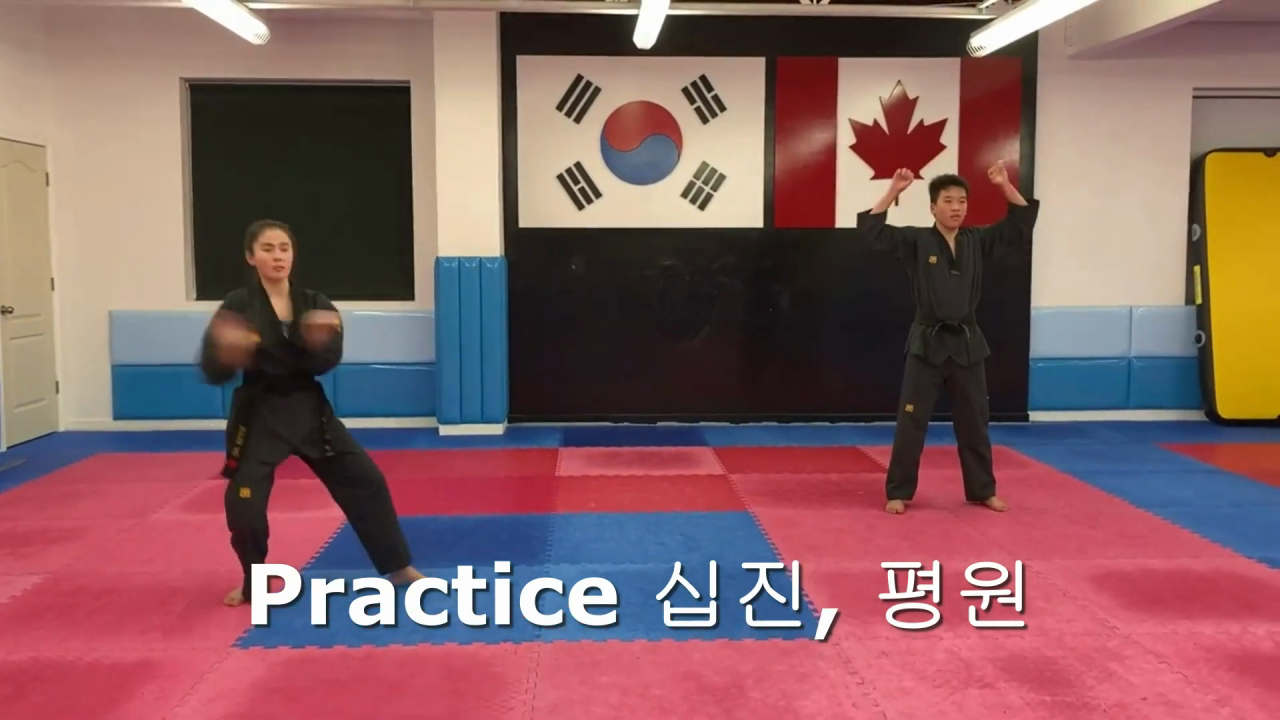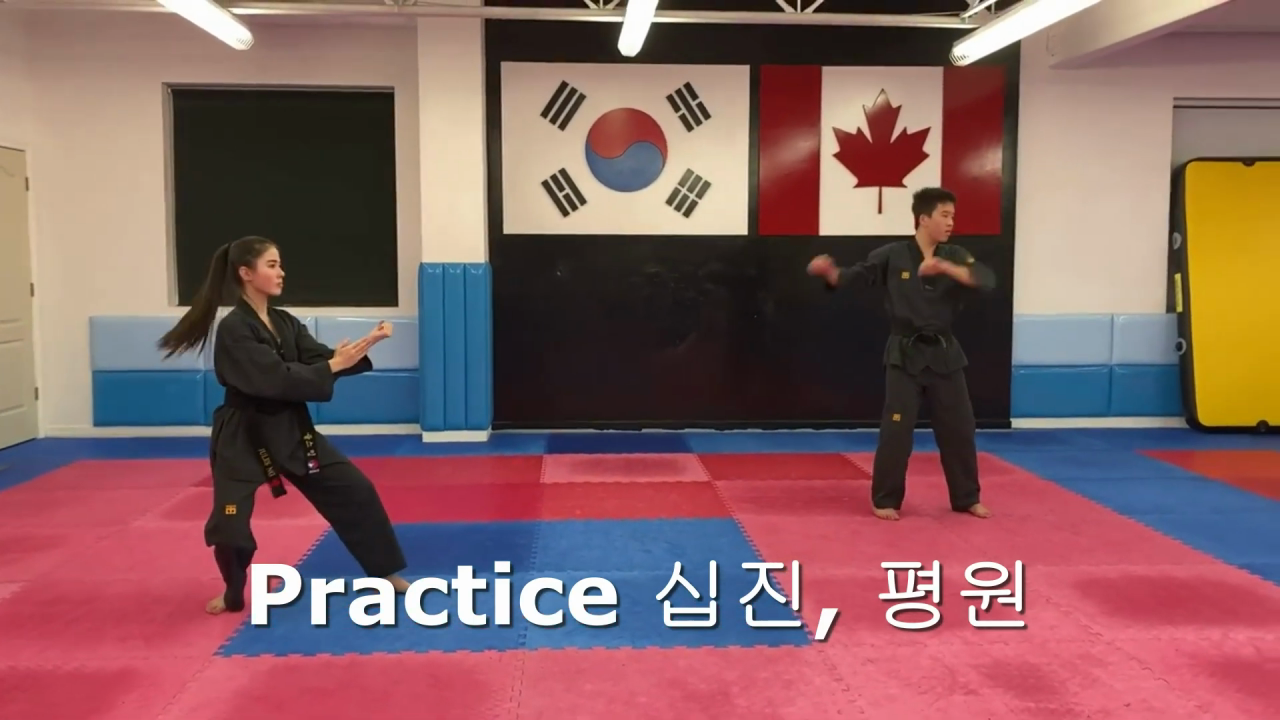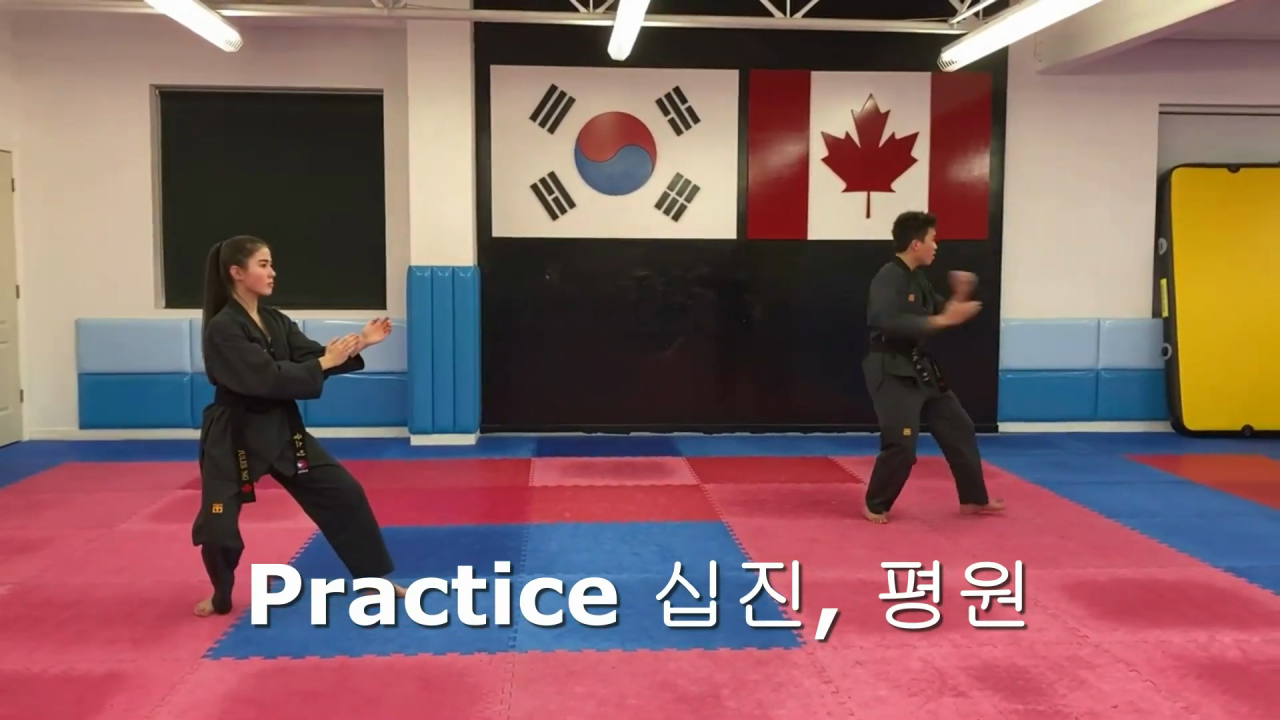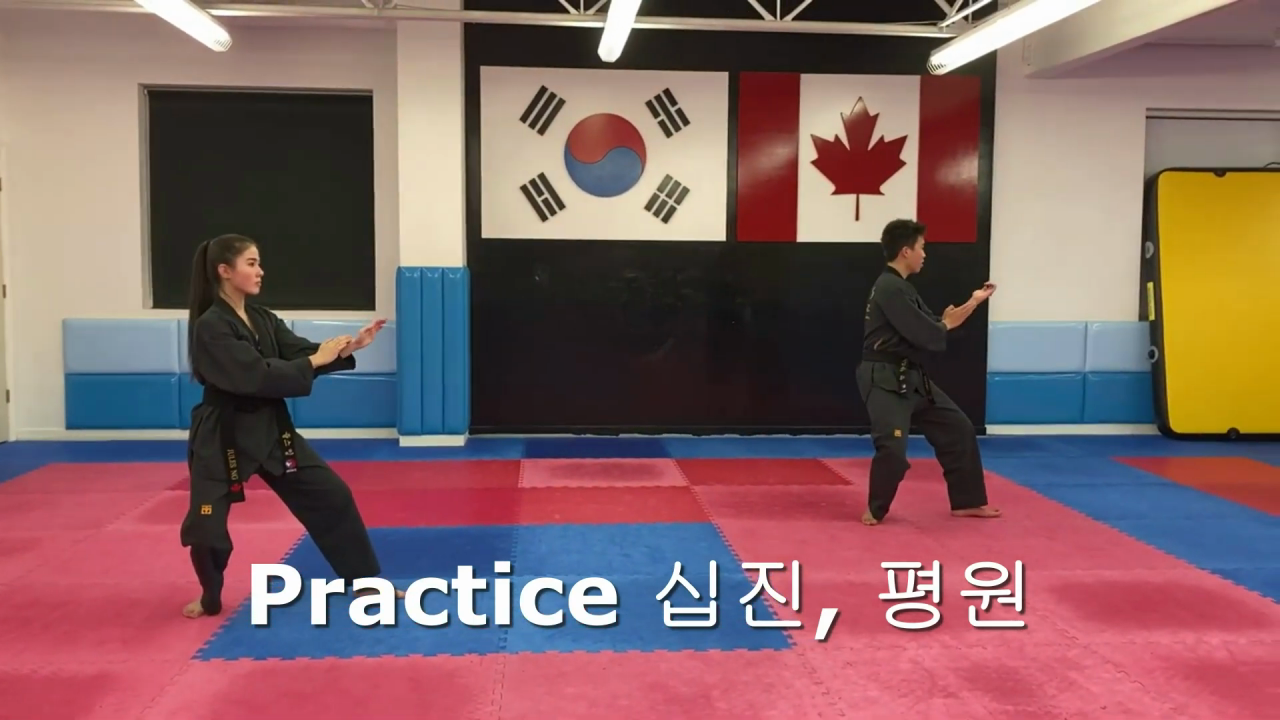
dt=0.5s
person 1, frame 1
left shoulder: (314, 303)
right shoulder: (238, 307)
left elbow: (325, 359)
right elbow: (215, 370)
left wrist: (319, 339)
right wrist: (231, 349)
left hip: (308, 409)
right hip: (258, 416)
left knee: (366, 483)
right knee: (245, 509)
left ankle: (398, 567)
right ankle: (252, 583)
person 1, frame 2
left shoulder: (285, 322)
right shoulder: (233, 329)
left elbow: (320, 361)
right elbow: (277, 381)
left wrist: (363, 344)
right wrist: (334, 365)
left hip: (292, 429)
right hip: (244, 436)
left knee: (356, 491)
right knee: (230, 526)
left ankle: (385, 574)
right ankle: (233, 593)
person 1, frame 3
left shoulder: (277, 321)
right shoulder: (223, 329)
left elbow: (312, 359)
right elbow: (267, 378)
left wrist: (357, 344)
right wrist: (325, 362)
left hip: (282, 429)
right hip: (235, 435)
left knee: (344, 493)
right knee: (217, 524)
left ankle: (373, 577)
right ankle: (222, 596)
person 1, frame 4
left shoulder: (263, 319)
right shoulder: (210, 327)
left elbow: (299, 353)
right elbow: (255, 376)
left wrist: (347, 347)
right wrist: (316, 360)
left hip: (271, 428)
right hip: (223, 435)
left knee: (330, 494)
right knee: (206, 524)
left ankle: (363, 580)
right ankle: (210, 597)
person 2, frame 1
left shoulder: (978, 241)
right shoulder: (915, 241)
left elbow: (1021, 225)
right elbow: (872, 231)
left wrist: (1005, 186)
right wrist: (893, 191)
left hip: (966, 343)
right hip: (927, 342)
left knee: (974, 422)
right knee: (911, 422)
left ankle: (982, 491)
right ankle: (898, 493)
person 2, frame 2
left shoulder: (954, 255)
right shoulder: (891, 255)
left elbow: (985, 280)
right elbow: (854, 278)
left wrist: (946, 269)
right wrist: (829, 271)
left hip: (945, 353)
right hip: (905, 353)
left knee: (960, 429)
right knee: (897, 431)
left ankle: (967, 498)
right ankle: (885, 500)
person 2, frame 3
left shoulder: (917, 279)
right shoulder: (890, 278)
left elbow: (944, 312)
right elbow: (889, 319)
left wrist: (960, 294)
right wrist: (944, 320)
left hip: (917, 367)
right hip: (890, 370)
left knee: (960, 430)
right knee: (901, 442)
left ankle: (973, 499)
right ankle: (877, 504)
person 2, frame 4
left shoulder: (900, 287)
right shoulder: (890, 289)
left elbow: (930, 326)
right elbow: (927, 335)
left wrist: (974, 301)
right wrist: (947, 323)
left hip: (910, 377)
right hip: (885, 379)
left knee: (959, 430)
right knee: (893, 447)
left ankle: (967, 502)
right ankle: (875, 509)
